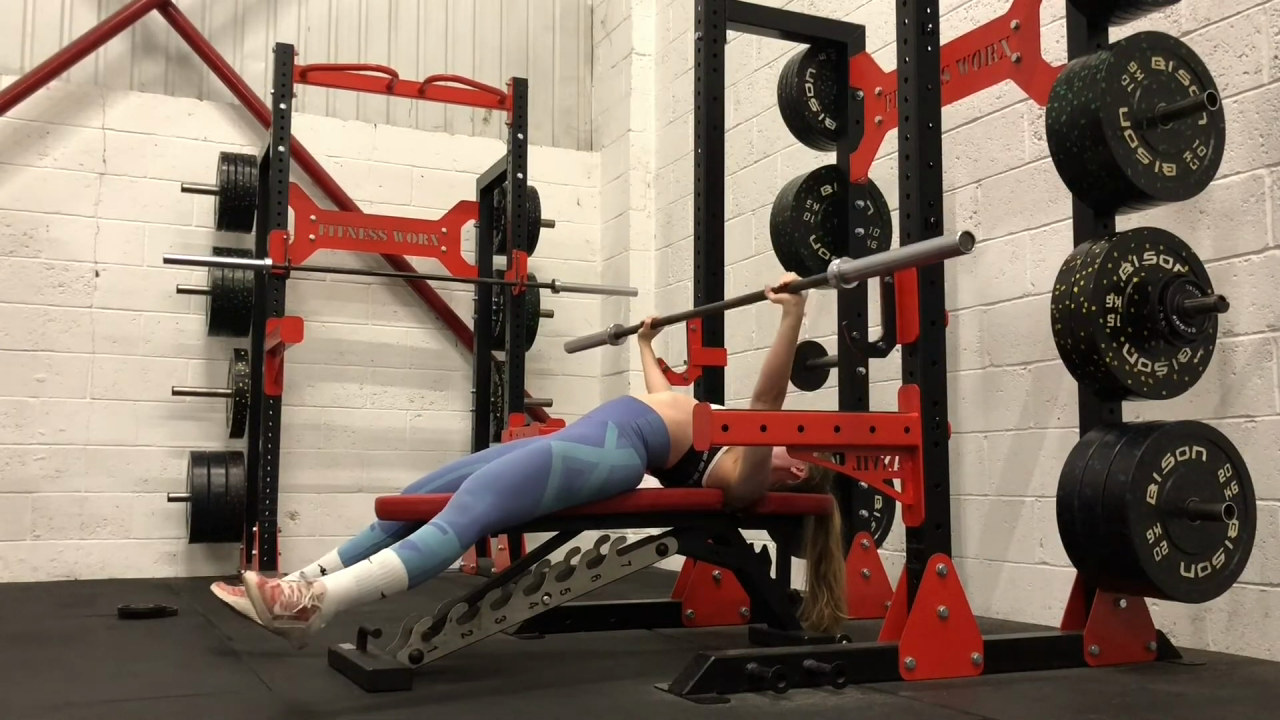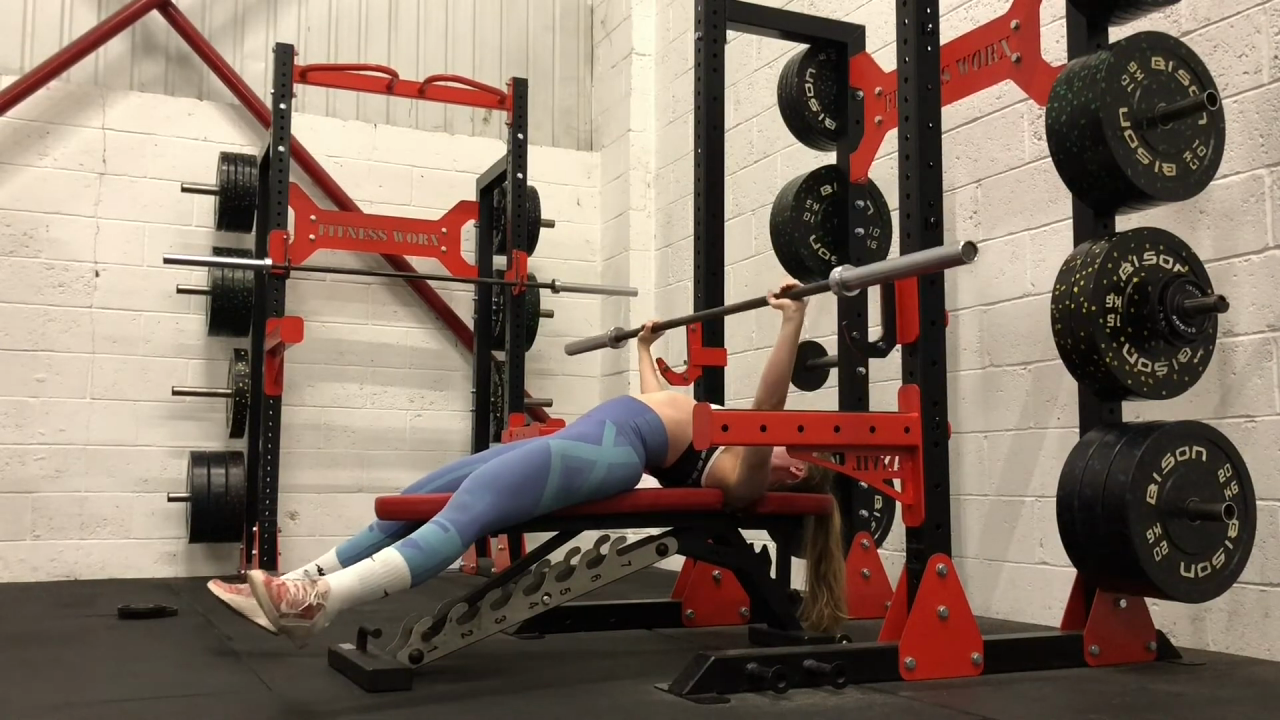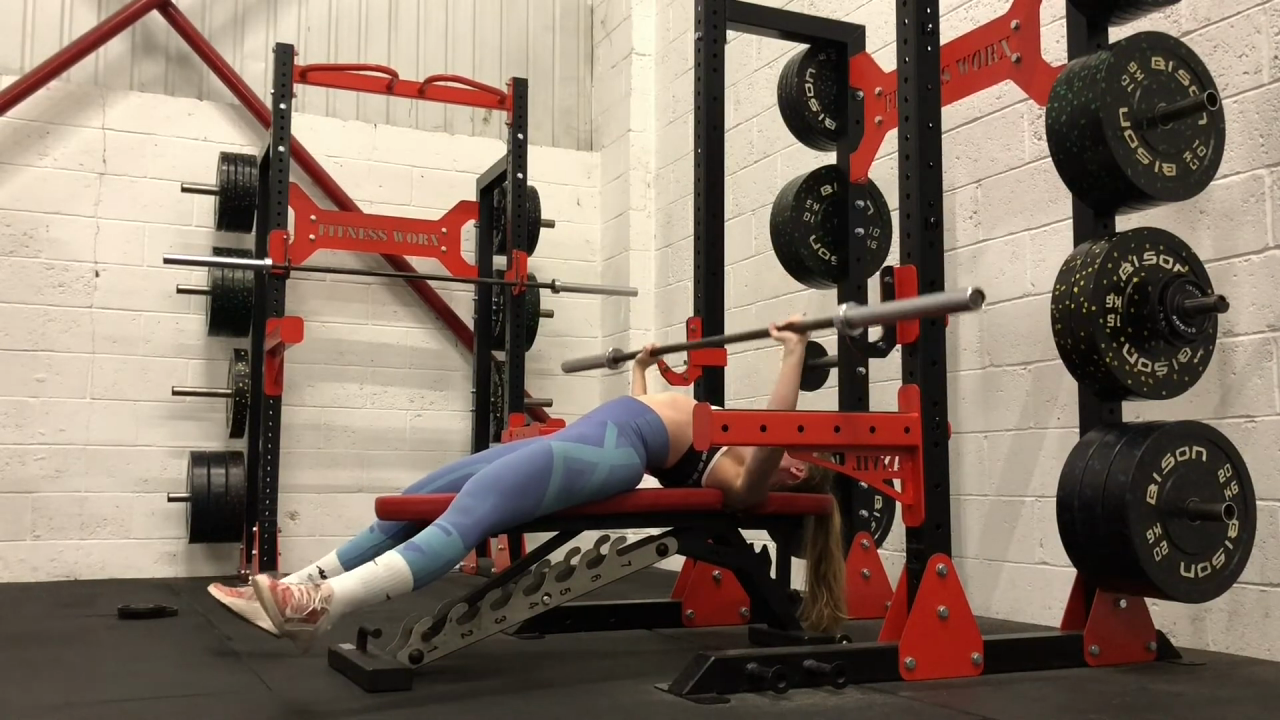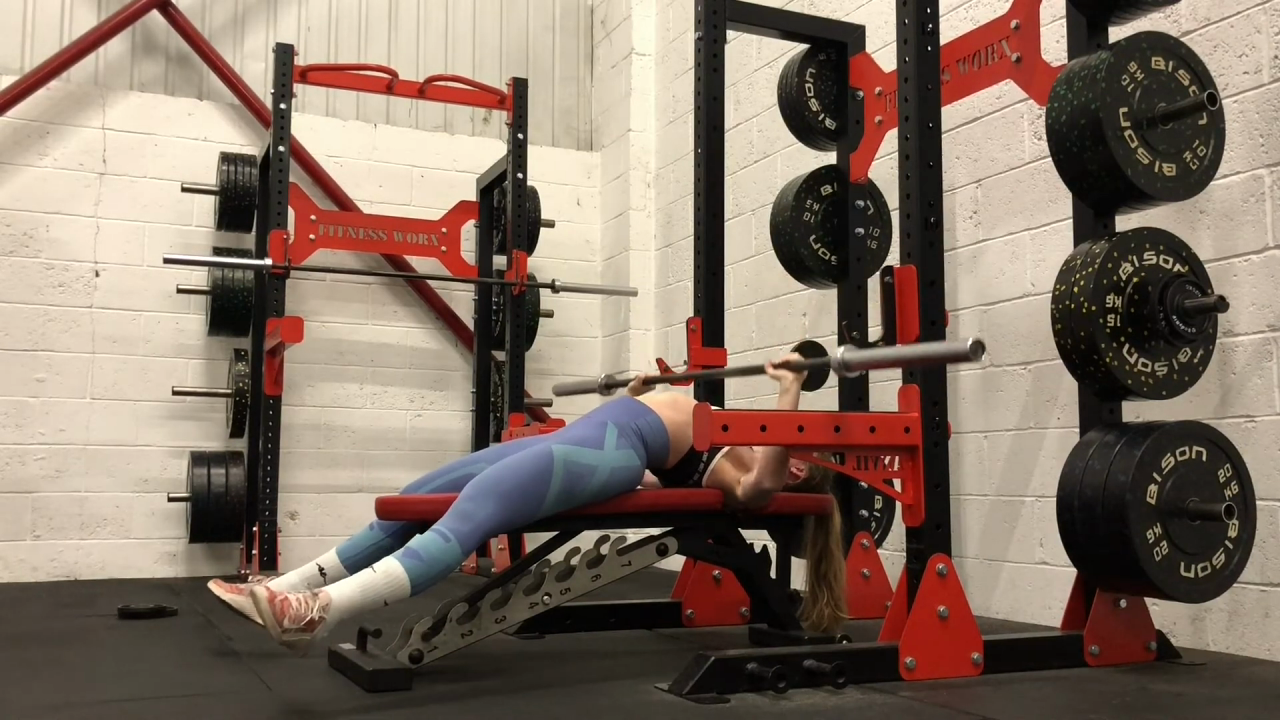
dt=0.2s
person 1, frame 1
left shoulder: (744, 483)
right shoulder: (718, 458)
left elbow: (768, 399)
right elbow: (663, 399)
left wrist: (792, 315)
right wrist: (646, 343)
left knee: (466, 512)
right knee: (415, 502)
left ankle: (315, 603)
right ankle: (297, 587)
person 1, frame 2
left shoulder: (744, 483)
right shoulder: (715, 456)
left elbow: (767, 407)
right elbow: (654, 401)
left wrist: (792, 322)
right wrist: (645, 348)
left knee: (466, 510)
right knee: (416, 501)
left ankle: (320, 600)
right ankle: (292, 585)
person 1, frame 3
left shoulder: (744, 486)
right shoulder: (718, 459)
left elbow: (771, 437)
right elbow: (648, 411)
left wrist: (794, 354)
right wrist: (640, 368)
left knee: (468, 513)
right knee: (420, 499)
left ankle: (322, 604)
right ankle: (289, 590)
person 1, frame 4
left shoulder: (743, 489)
right shoulder: (722, 456)
left elbow: (766, 478)
left wrist: (789, 390)
right wrist: (637, 392)
left knee: (466, 516)
right knee: (418, 496)
left ankle: (320, 609)
right ankle: (284, 587)
